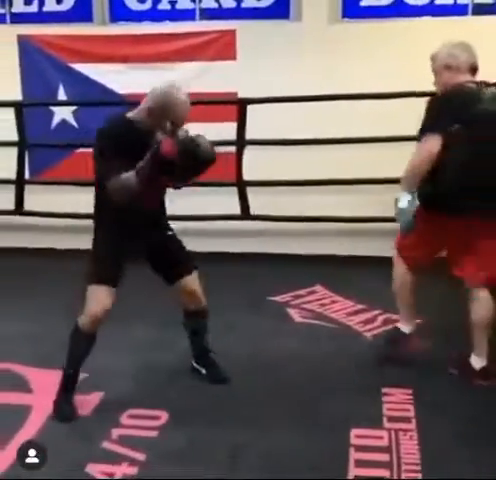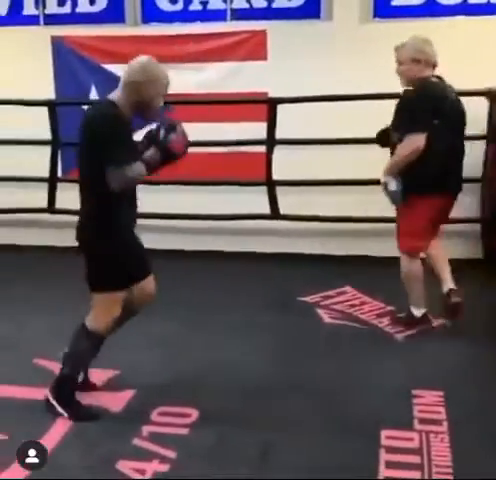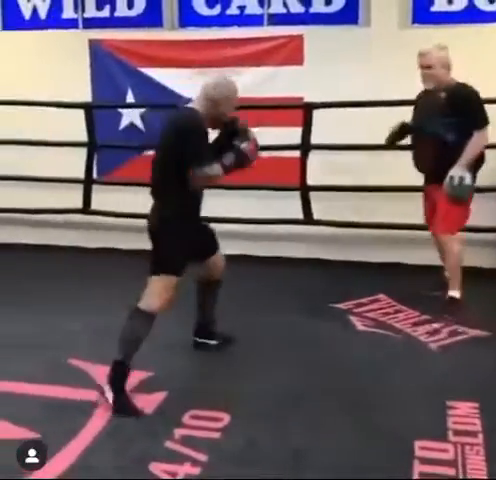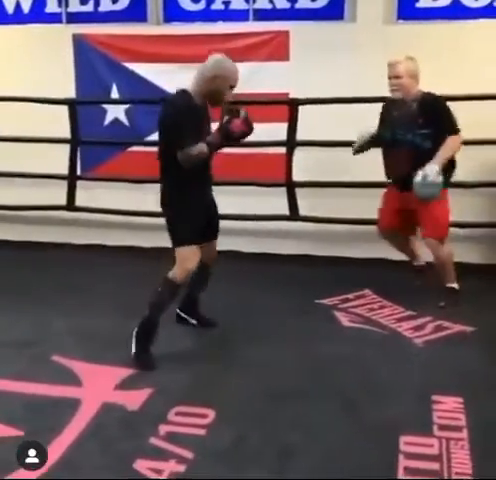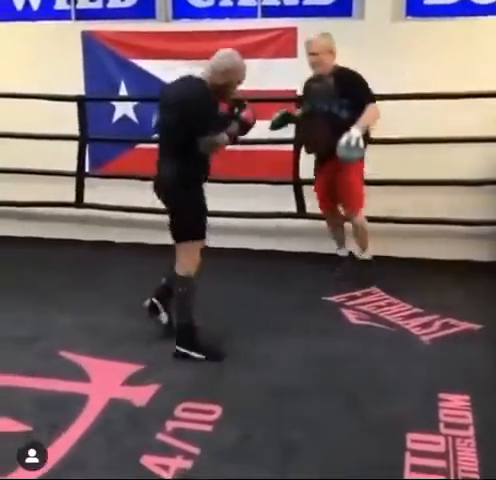
dt=0.5s
person 1, frame 1
left shoulder: (166, 136)
right shoulder: (111, 134)
left elbow: (174, 179)
right elbow: (117, 191)
left wrist: (195, 160)
right wrist: (154, 161)
left hip: (154, 227)
right hip: (114, 231)
left knee: (193, 292)
right knee: (97, 310)
left ankle: (202, 357)
right ankle: (67, 386)
person 1, frame 2
left shoulder: (116, 116)
right shoulder: (108, 119)
right elbow: (119, 179)
left wrist: (152, 147)
right wrist: (160, 154)
left hip: (116, 224)
right hip: (102, 229)
left knee: (144, 291)
right knee: (106, 312)
left ankle: (83, 352)
right ankle: (61, 391)
person 1, frame 3
left shoulder: (183, 119)
right shoulder: (192, 126)
right elbow: (199, 178)
left wrist: (226, 142)
right wrist: (235, 156)
left hip: (182, 216)
right hip: (173, 220)
left knee: (215, 266)
right knee: (158, 296)
left ankle: (204, 332)
right ankle: (117, 377)
person 1, frame 4
left shoulder: (198, 105)
right shoulder: (181, 106)
right elbow: (186, 155)
left wrist: (223, 135)
right wrist: (222, 135)
left hip: (200, 191)
right hip: (181, 196)
left knee: (207, 257)
right knee: (187, 266)
left ankle: (189, 308)
right ankle: (144, 333)
person 1, frame 5
left shoulder: (178, 87)
right shoulder: (204, 97)
right elbow: (208, 146)
left wrist: (221, 123)
right wrist: (236, 126)
left hip: (170, 178)
right hip: (184, 183)
left knee: (191, 248)
right knee: (190, 258)
left ankle: (162, 298)
right ankle: (186, 338)
person 2, frame 1
left shoulder: (448, 100)
left elbow: (429, 149)
left wrist: (407, 189)
left hip: (446, 204)
left knee: (404, 257)
left ankle: (405, 331)
person 2, frame 2
left shoulder: (417, 96)
right shoulder: (448, 94)
left elbow: (416, 142)
left wrist: (389, 171)
right wrist: (396, 137)
left hip: (422, 184)
right hip: (448, 181)
left knee: (410, 248)
right knee: (429, 239)
left ankle: (418, 313)
right ankle: (450, 289)
person 2, frame 3
left shoulder: (464, 95)
right shoulder: (424, 98)
left elbow: (481, 133)
left wrist: (462, 166)
right wrist: (403, 131)
left hip: (454, 176)
right hip: (433, 175)
left knee: (447, 232)
right knee: (438, 230)
left ankle: (454, 295)
right ankle: (450, 278)
person 2, frame 4
left shoulder: (432, 104)
right shoulder: (389, 108)
left elbow: (454, 138)
right elbow: (384, 137)
left wrist: (437, 164)
right wrist: (369, 140)
right hip: (401, 183)
left knee: (434, 239)
right knee: (387, 227)
left ankle: (451, 285)
right ankle: (416, 261)
person 2, frame 5
left shoulder: (348, 78)
right shoulder: (311, 85)
left elbow: (372, 109)
left wrist: (357, 129)
right wrist: (289, 116)
left hip: (347, 156)
right hip: (324, 157)
left knee: (352, 210)
right knee: (328, 207)
left ankle: (365, 257)
right ankle: (342, 252)
